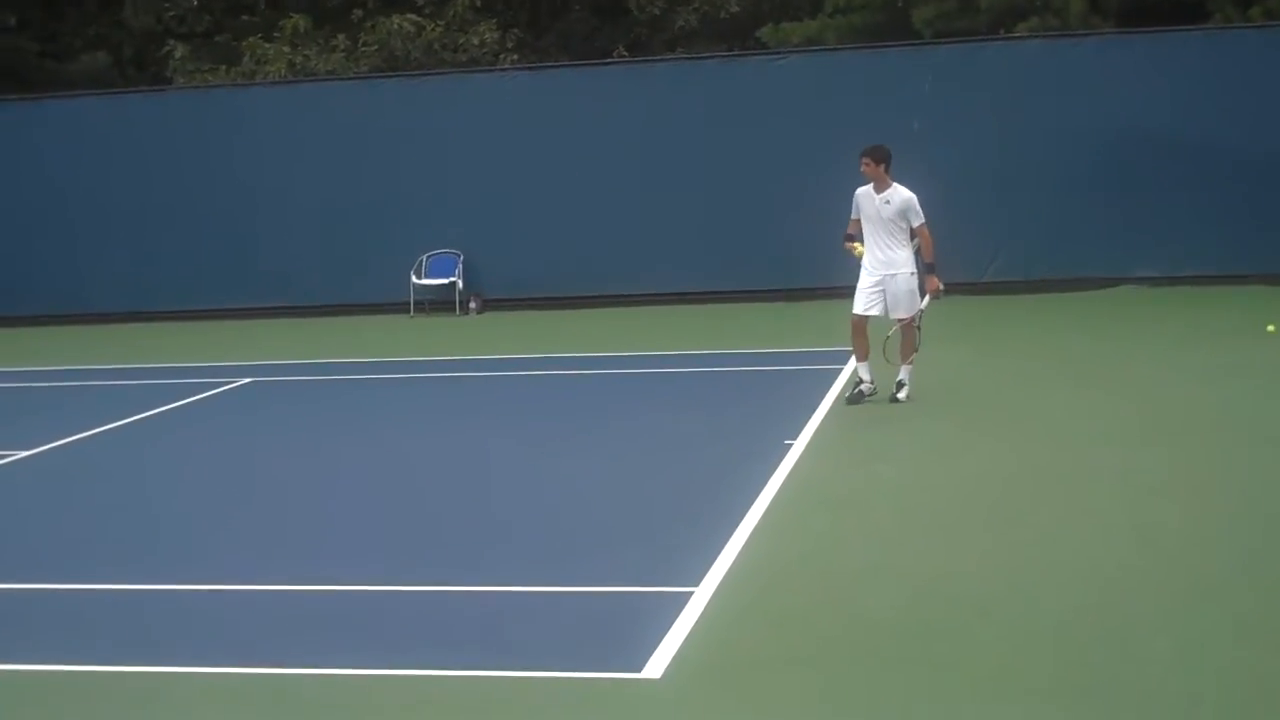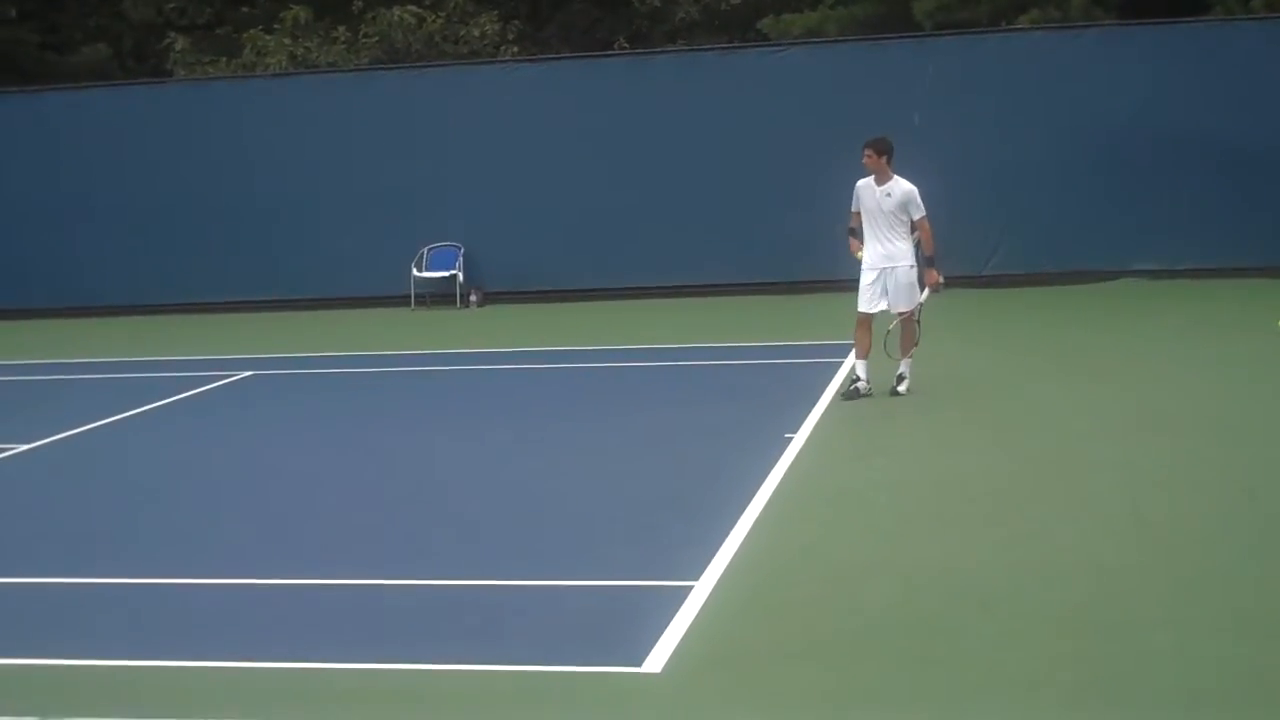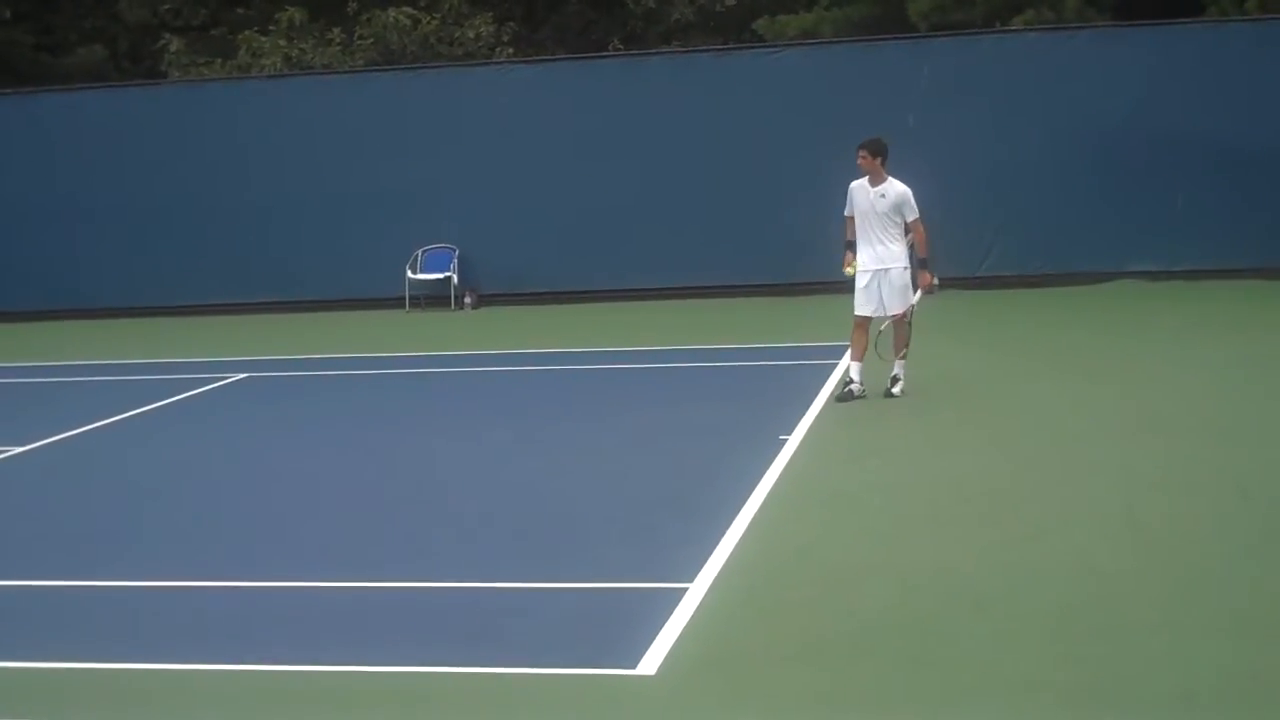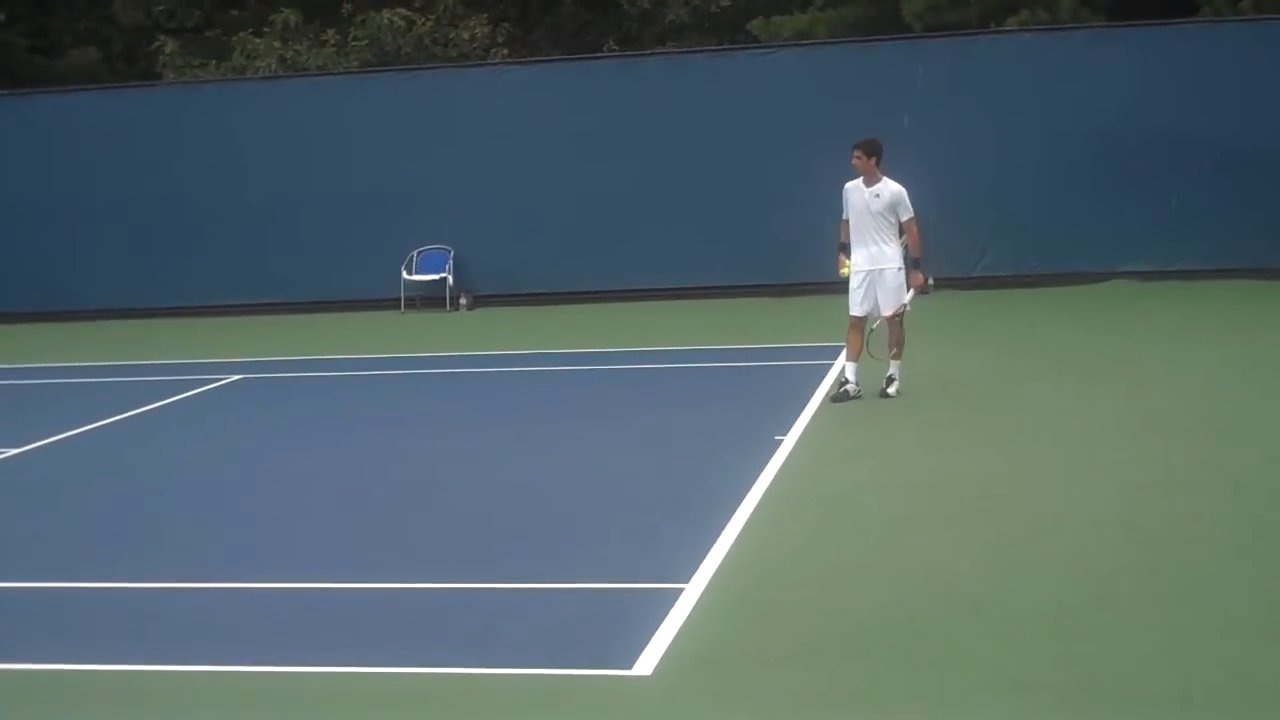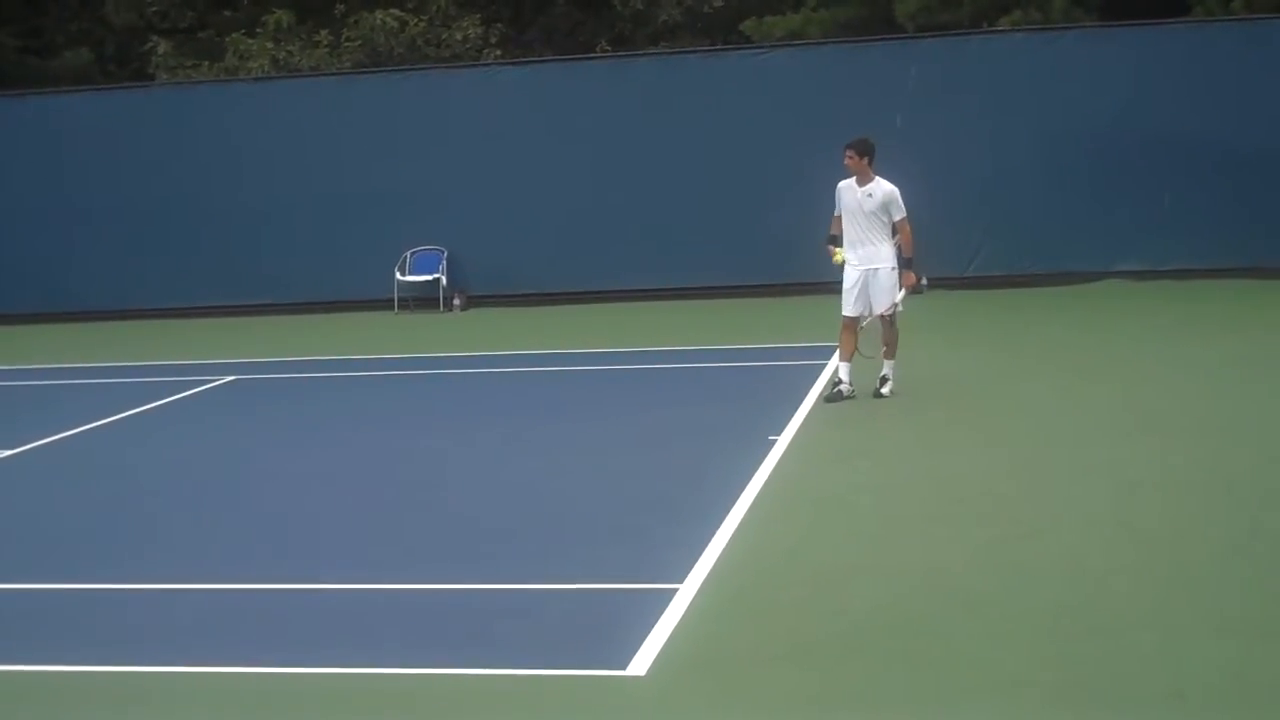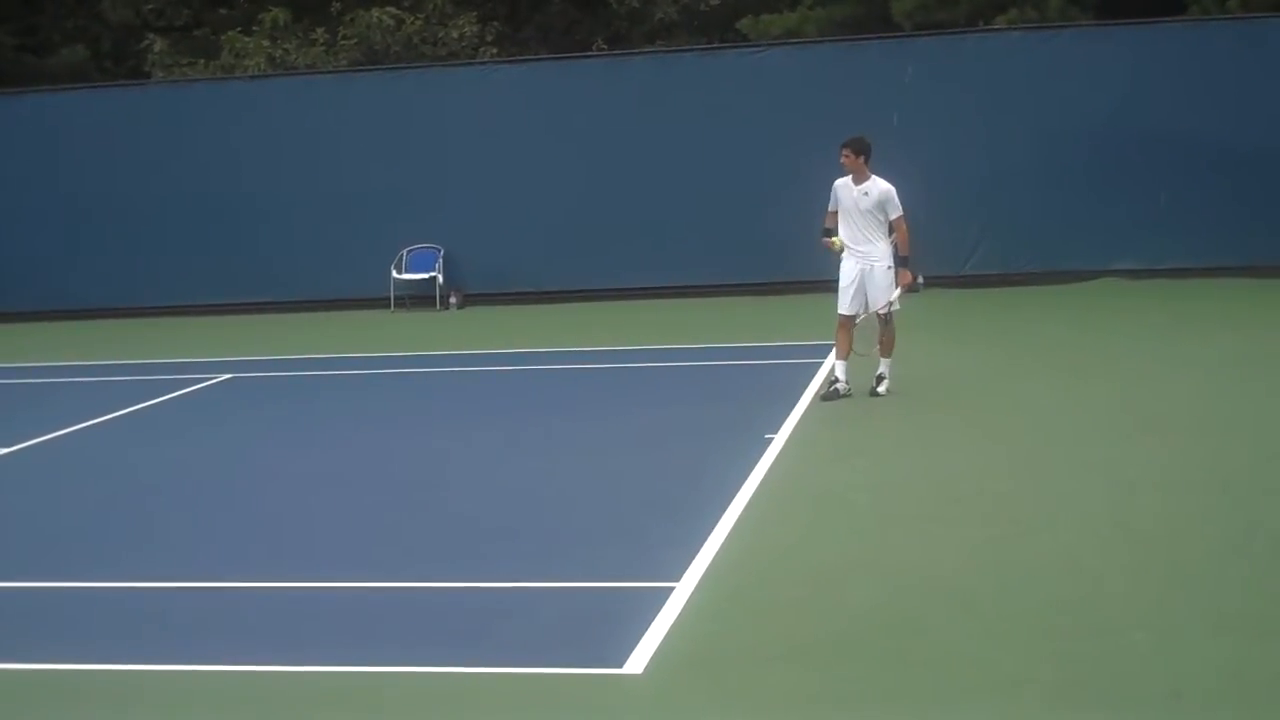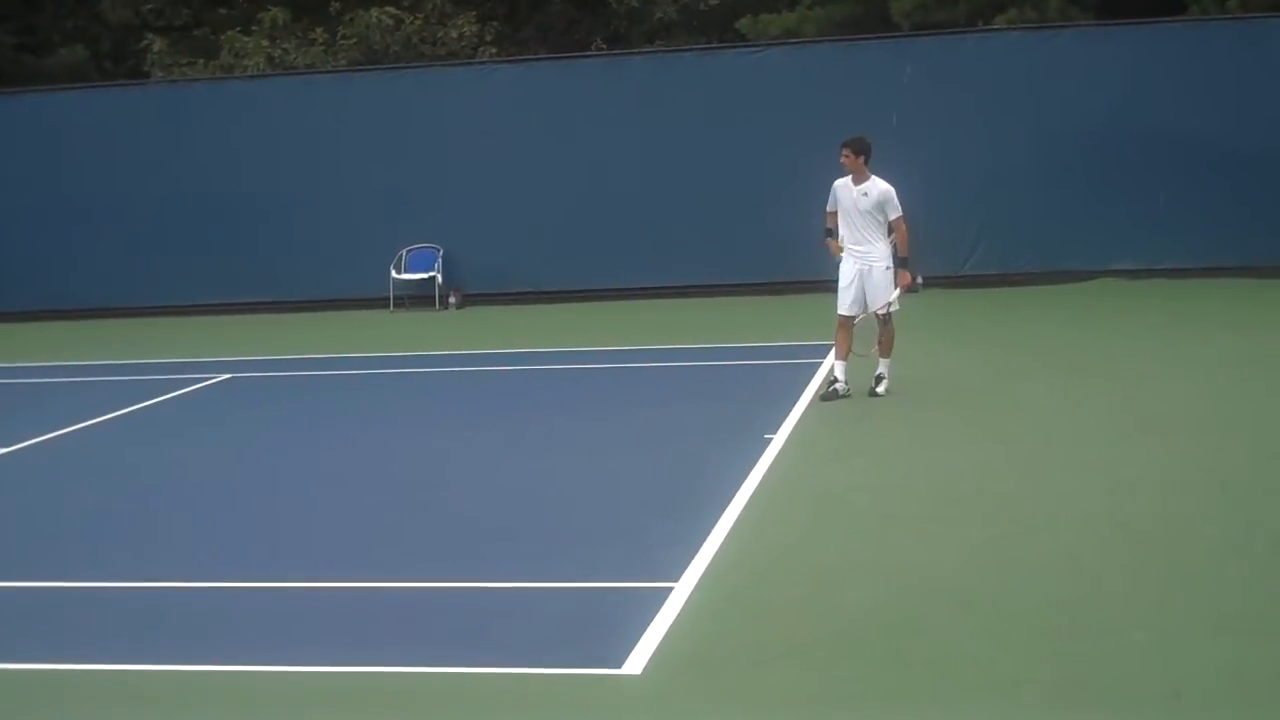
dt=0.1s
person 1, frame 1
left shoulder: (905, 197)
right shoulder: (860, 194)
left elbow: (923, 235)
left wrist: (930, 273)
right wrist: (850, 239)
left hip: (902, 271)
right hip: (871, 270)
left knee: (906, 324)
right knee: (857, 321)
left ankle: (903, 381)
right ankle: (865, 380)
person 1, frame 2
left shoulder: (907, 190)
right shoulder: (861, 187)
left elbow: (923, 228)
left wrist: (930, 266)
right wrist: (853, 236)
left hip: (901, 263)
right hip: (871, 264)
left knee: (906, 318)
right knee: (863, 319)
left ankle: (903, 374)
right ankle: (861, 379)
person 1, frame 3
left shoulder: (901, 192)
right shoulder: (855, 188)
left elbow: (917, 230)
left wrist: (923, 268)
right wrist: (849, 249)
left hip: (895, 265)
right hip: (865, 266)
left knee: (899, 320)
right knee: (860, 322)
left ankle: (898, 376)
right ankle: (855, 381)
person 1, frame 4
left shoulder: (895, 191)
right shoulder: (849, 189)
left elbow: (911, 231)
left wrist: (916, 268)
right wrist: (843, 252)
left hip: (890, 266)
right hip: (860, 267)
left knee: (894, 320)
right knee: (855, 322)
left ankle: (893, 376)
right ankle: (850, 381)
person 1, frame 5
left shoulder: (888, 191)
right shoulder: (842, 188)
left elbow: (904, 230)
left wrist: (908, 268)
right wrist: (833, 243)
left hip: (883, 265)
right hip: (853, 267)
left knee: (888, 320)
right knee: (848, 322)
left ankle: (887, 376)
right ankle: (844, 381)
person 1, frame 6
left shoulder: (884, 190)
right shoulder: (839, 186)
left elbow: (900, 228)
left wrist: (904, 266)
right wrist: (828, 234)
left hip: (880, 263)
right hip: (851, 263)
left knee: (885, 318)
right knee: (844, 320)
left ankle: (883, 374)
right ankle: (840, 380)
person 1, frame 7
left shoulder: (883, 190)
right shoulder: (839, 187)
left elbow: (899, 229)
left wrist: (903, 267)
right wrist: (830, 236)
left hip: (879, 264)
right hip: (850, 264)
left knee: (884, 319)
right knee: (844, 320)
left ankle: (882, 374)
right ankle: (839, 380)
